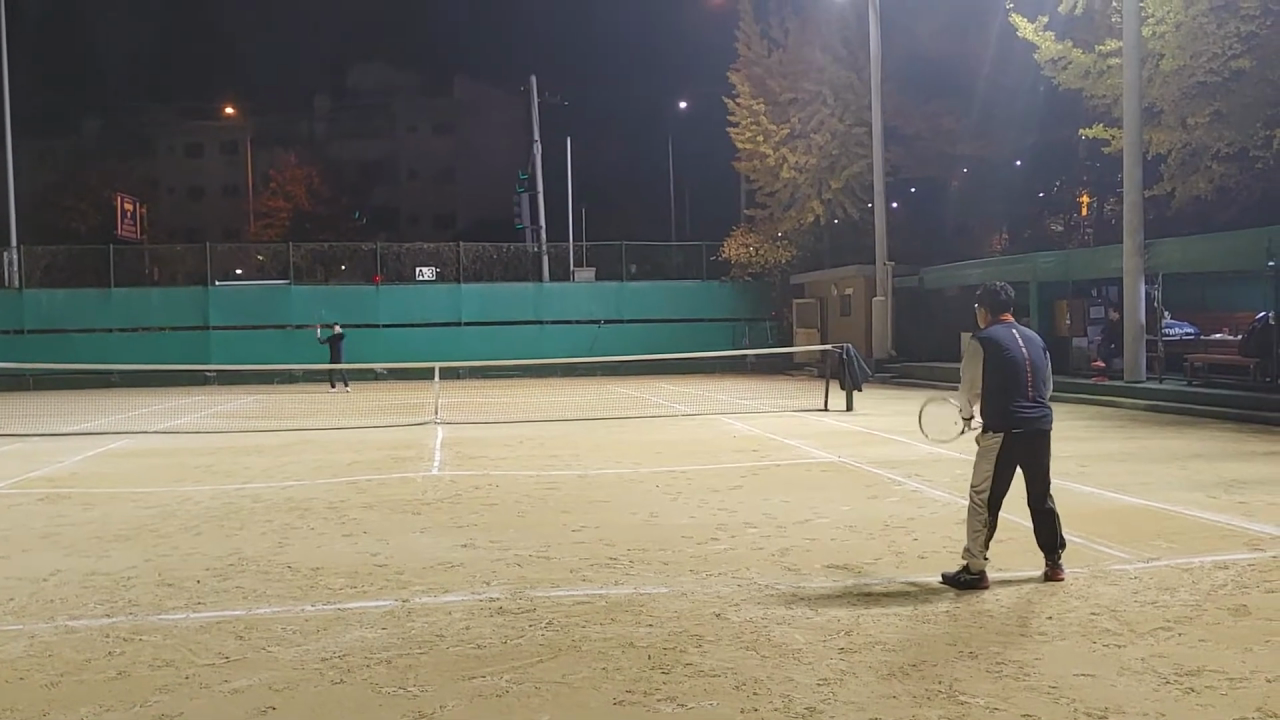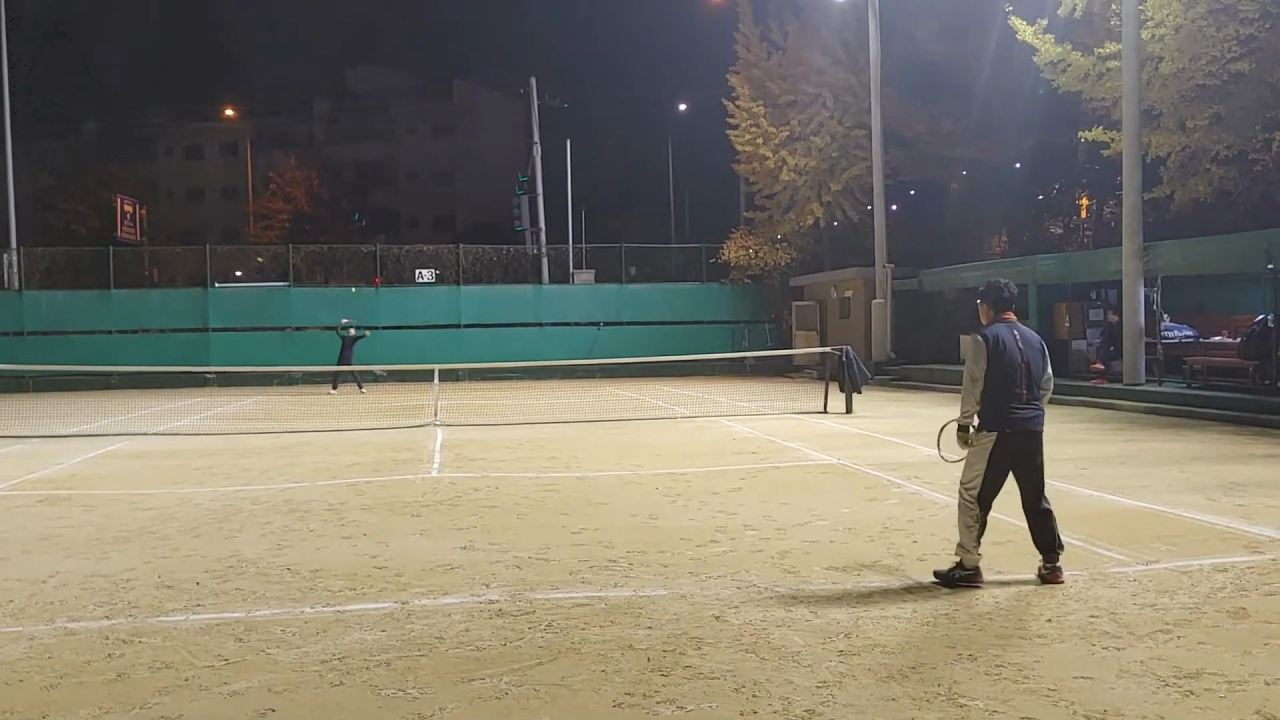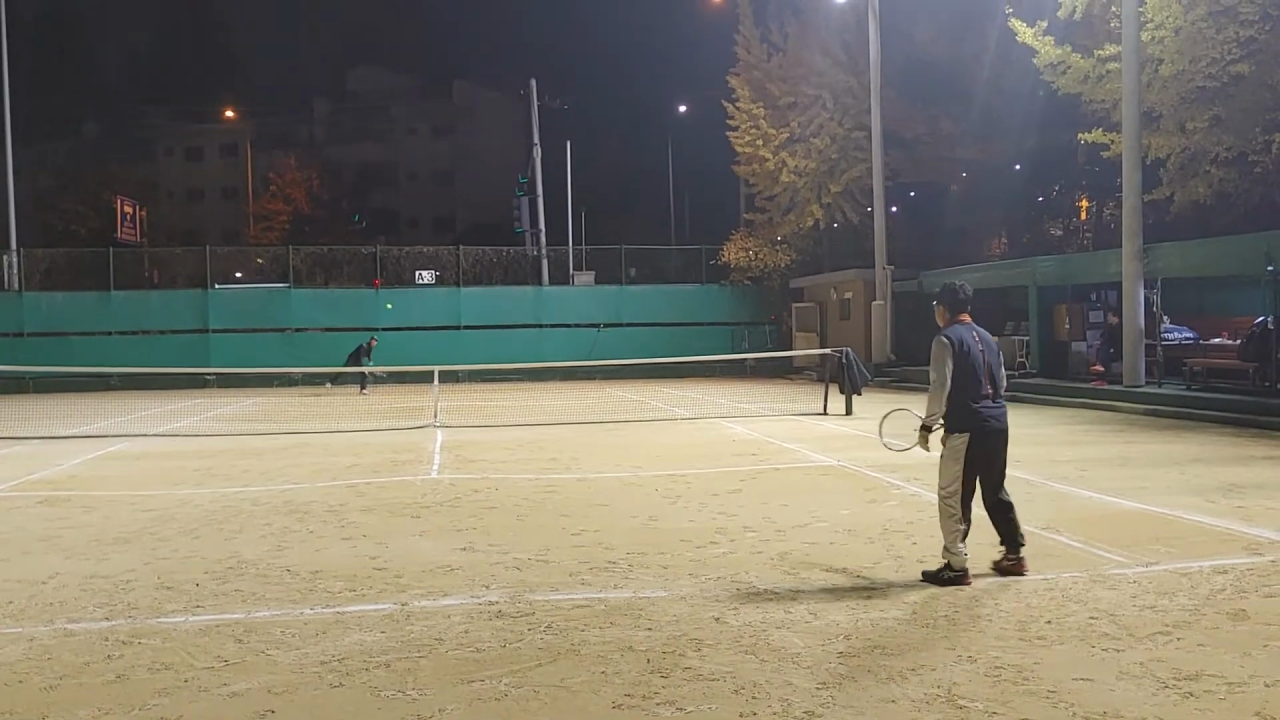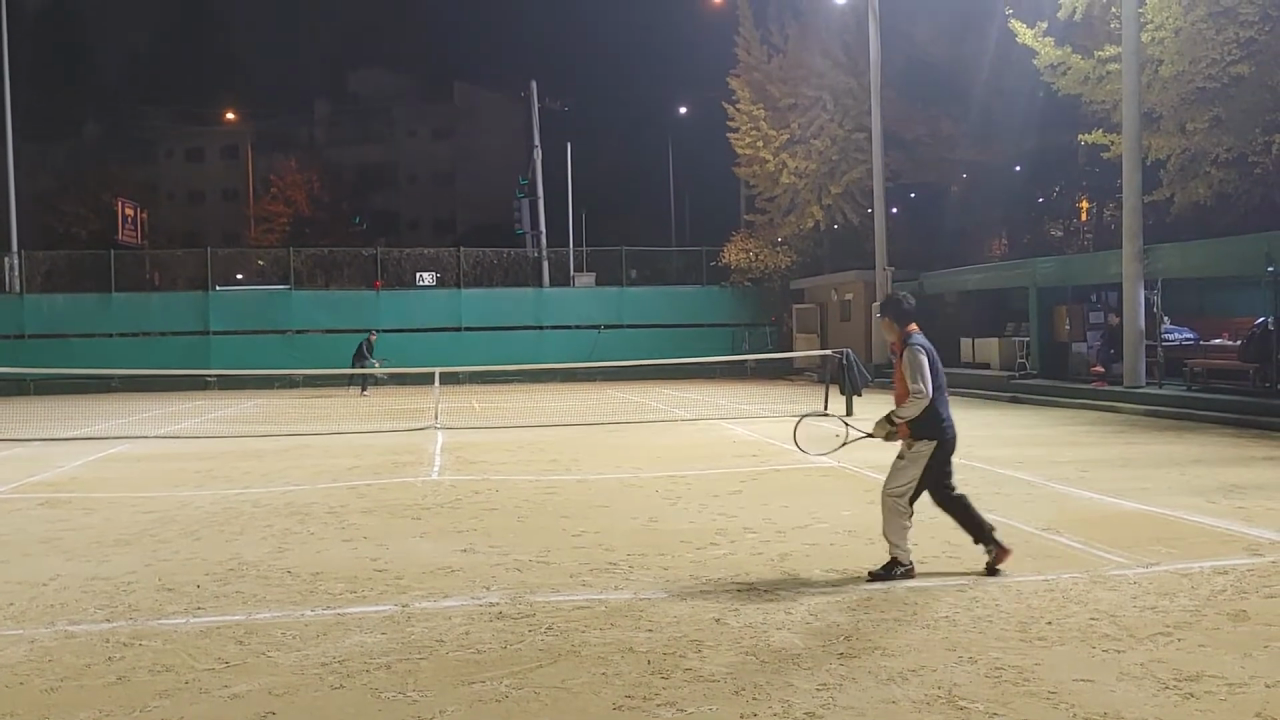
dt=0.4s
person 1, frame 1
left shoulder: (983, 341)
right shoulder: (1034, 339)
left elbow: (969, 387)
right elbow: (1047, 386)
left wrist: (967, 414)
left hip: (1003, 430)
right hip: (1039, 426)
left knee: (983, 500)
right knee: (1041, 496)
left ankle: (975, 569)
right ankle: (1054, 562)
person 1, frame 2
left shoulder: (985, 338)
right shoulder: (1034, 338)
left elbow: (973, 386)
right elbow: (1047, 386)
left wrist: (964, 424)
left hip: (997, 430)
right hip: (1031, 429)
left knee: (974, 495)
right knee: (1035, 497)
left ankle: (969, 565)
right ankle: (1051, 564)
person 1, frame 3
left shoulder: (946, 339)
right shoulder: (987, 338)
left elbow: (940, 387)
right elbow: (1000, 382)
left wrist: (927, 425)
left hip: (966, 429)
right hip: (997, 424)
left knee: (952, 497)
right knee: (995, 491)
left ankle: (956, 566)
right ankle: (1014, 554)
person 1, frame 4
left shoulder: (913, 349)
right shoulder: (914, 345)
left elbow: (921, 396)
left wrist: (891, 420)
right wrist: (898, 424)
left hip: (927, 437)
right hip: (938, 433)
left knee: (895, 494)
right knee: (945, 494)
left ankle: (901, 562)
right ankle: (993, 544)
